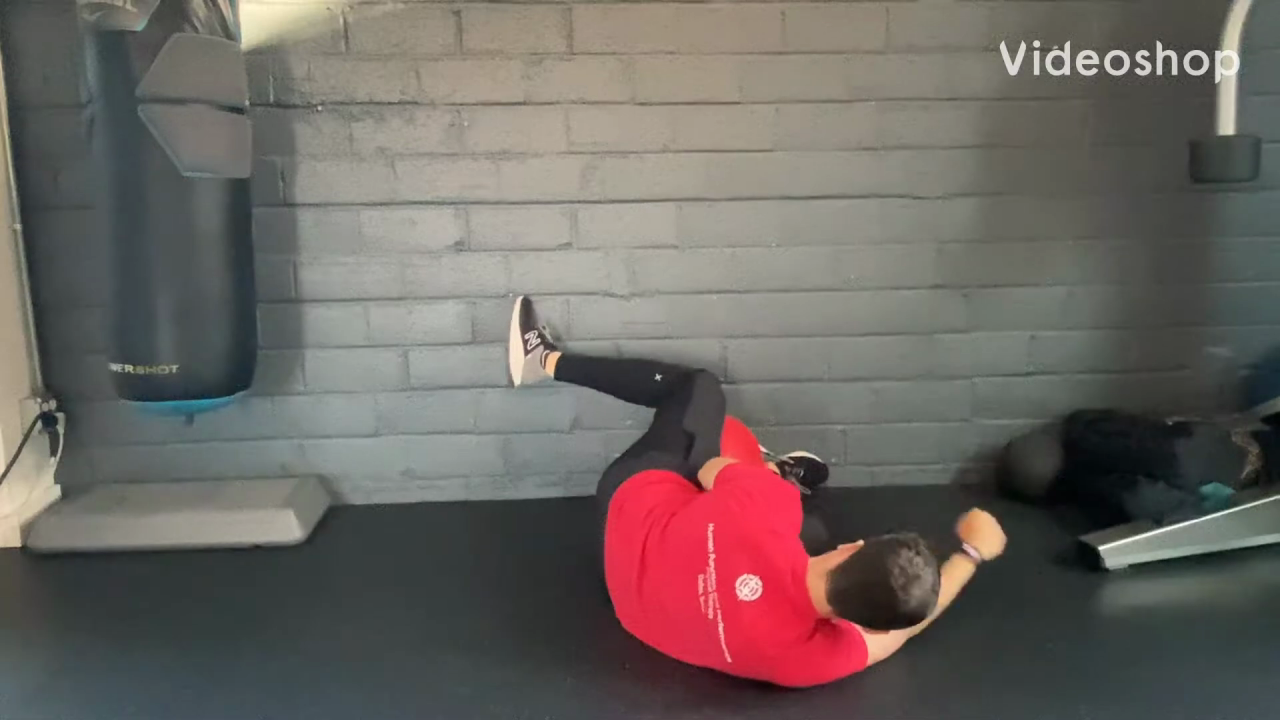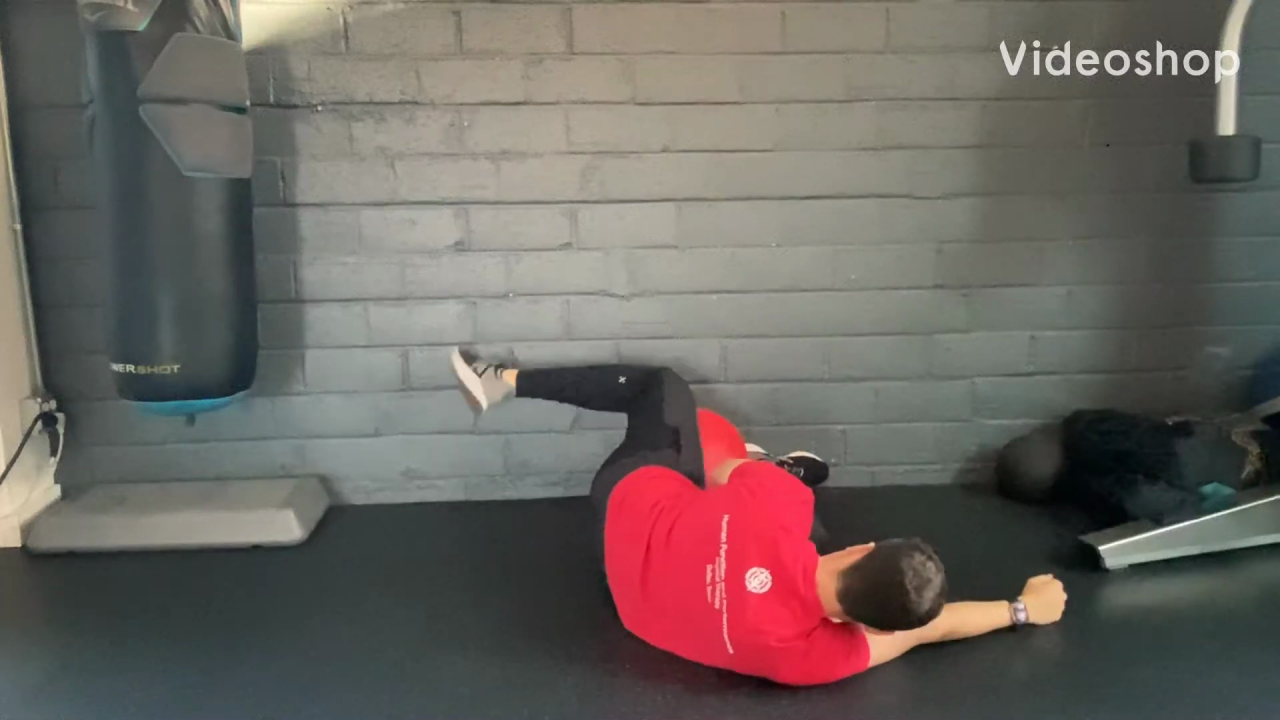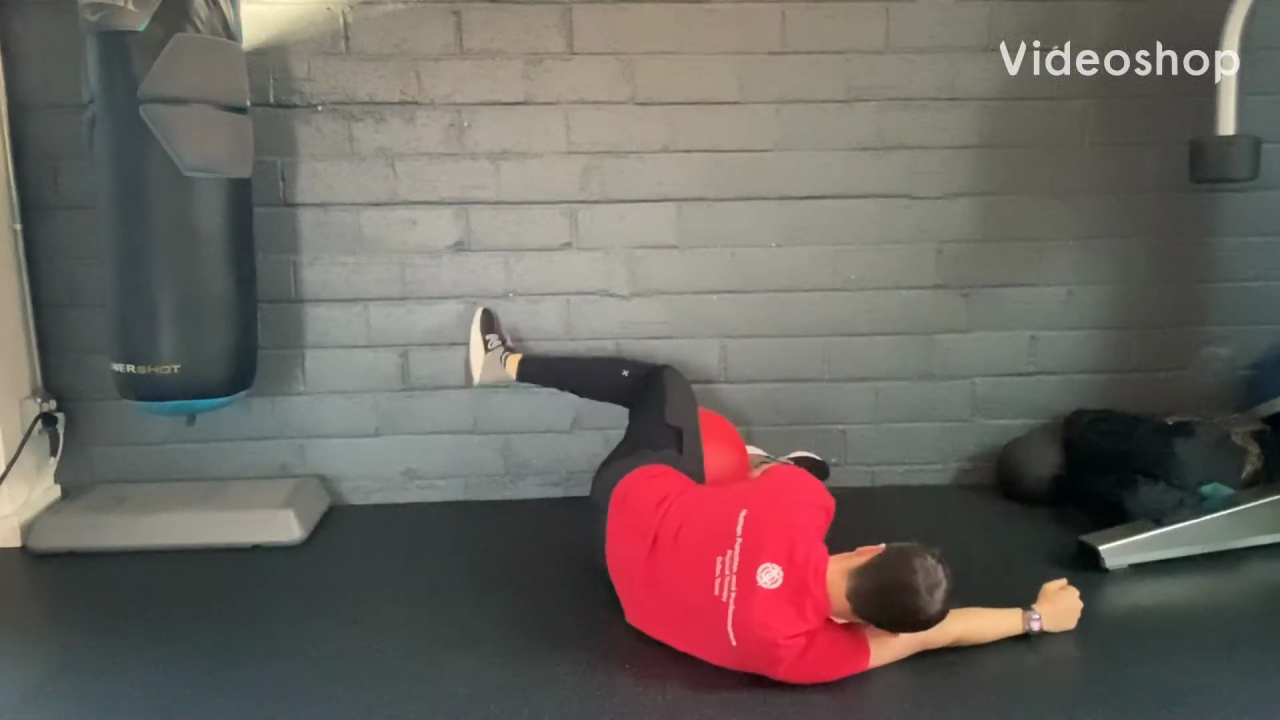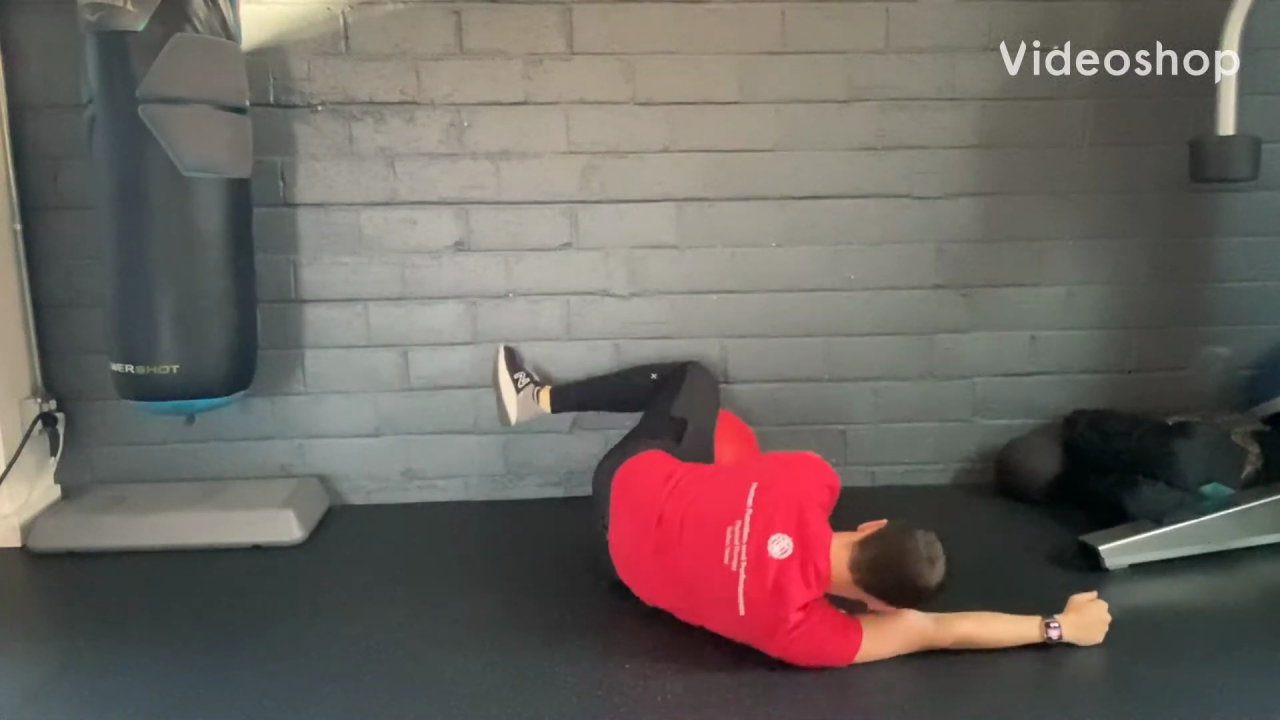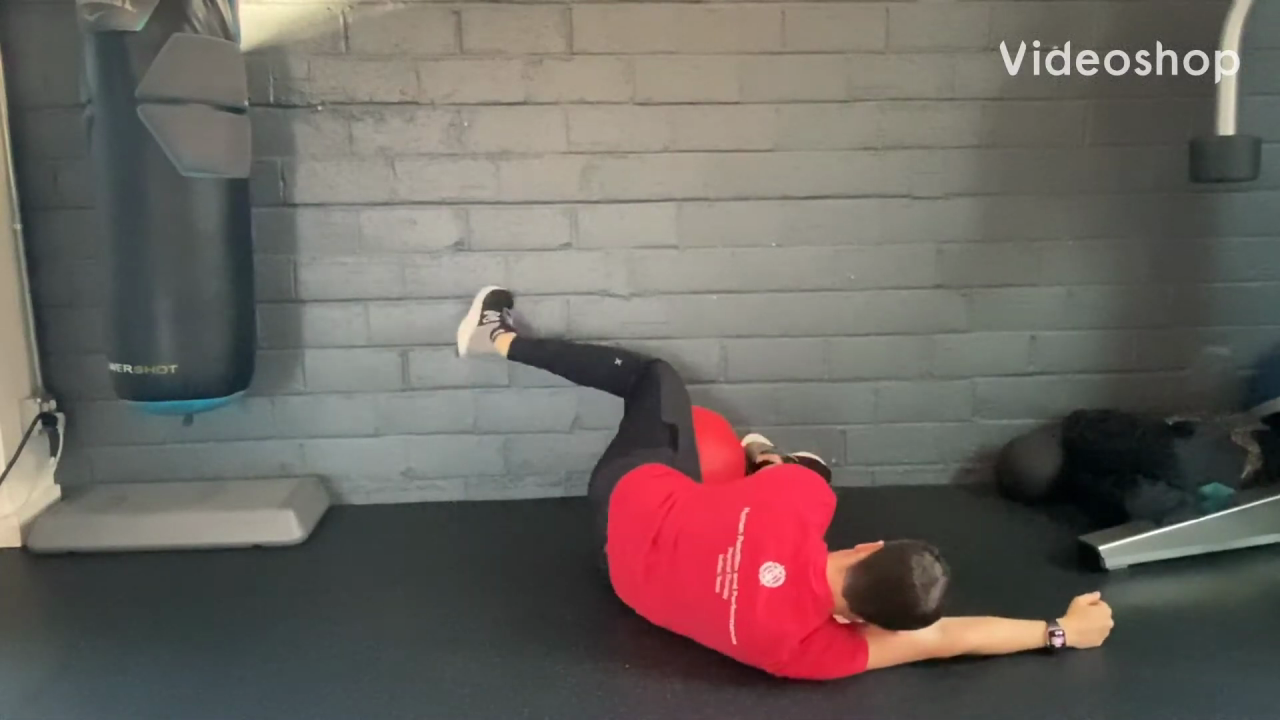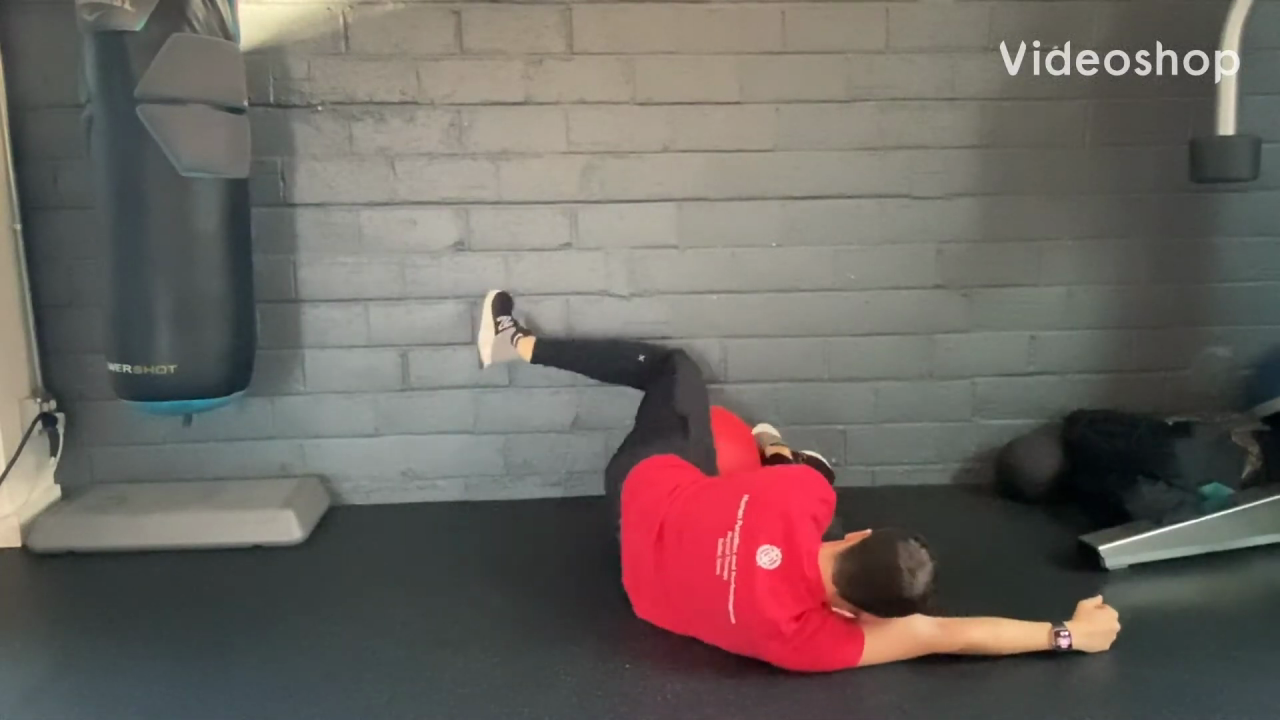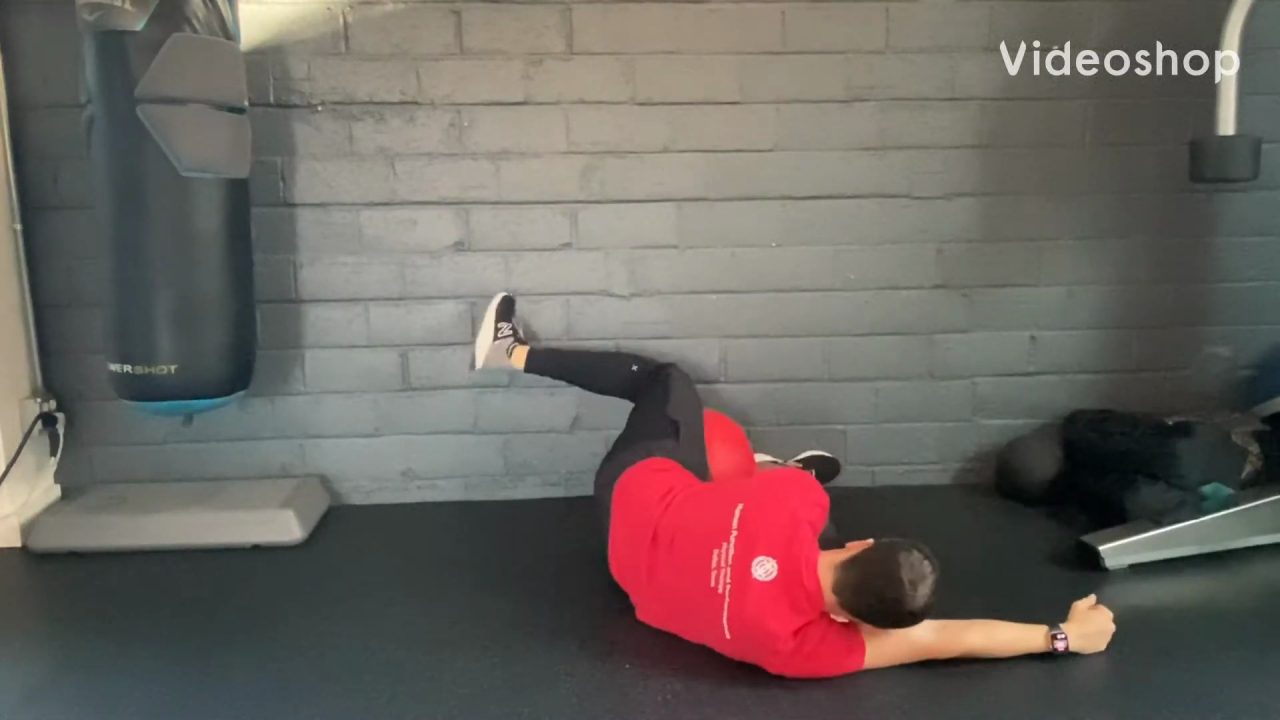
dt=0.5s
person 1, frame 1
left shoulder: (766, 504)
right shoulder: (808, 659)
left elbow: (713, 469)
right elbow: (909, 618)
right wrist: (973, 551)
left hip: (636, 494)
left knee: (698, 385)
left ankle: (548, 362)
person 1, frame 2
left shoulder: (779, 505)
right shoulder: (805, 659)
left elbow: (723, 472)
right elbow: (925, 628)
right wrist: (1024, 609)
left hip: (632, 495)
left knee: (663, 384)
left ankle: (505, 379)
person 1, frame 3
left shoulder: (796, 497)
right shoulder: (800, 654)
right elbow: (931, 636)
right wrist: (1039, 615)
left hip: (637, 491)
left knee: (664, 381)
left ankle: (507, 364)
person 1, frame 4
left shoulder: (805, 478)
right shoulder: (795, 630)
right elbow: (938, 632)
right wrist: (1060, 626)
left hip: (634, 480)
right hip: (638, 521)
left knee: (693, 378)
left ankle: (539, 398)
person 1, frame 5
left shoulder: (798, 497)
right shoulder: (801, 650)
right elbow: (945, 642)
right wrist: (1062, 631)
left hip: (636, 491)
left knee: (655, 376)
left ankle: (502, 340)
person 1, frame 6
left shoulder: (799, 491)
right shoulder: (797, 638)
right elbow: (945, 637)
right wrist: (1069, 634)
left hip: (648, 482)
left knee: (673, 366)
left ankle: (518, 345)
person 1, frame 7
left shoulder: (792, 495)
right shoulder: (797, 646)
right elbow: (946, 642)
right wrist: (1066, 635)
left hip: (640, 485)
right hip: (647, 520)
left knee: (667, 380)
left ankle: (514, 352)
